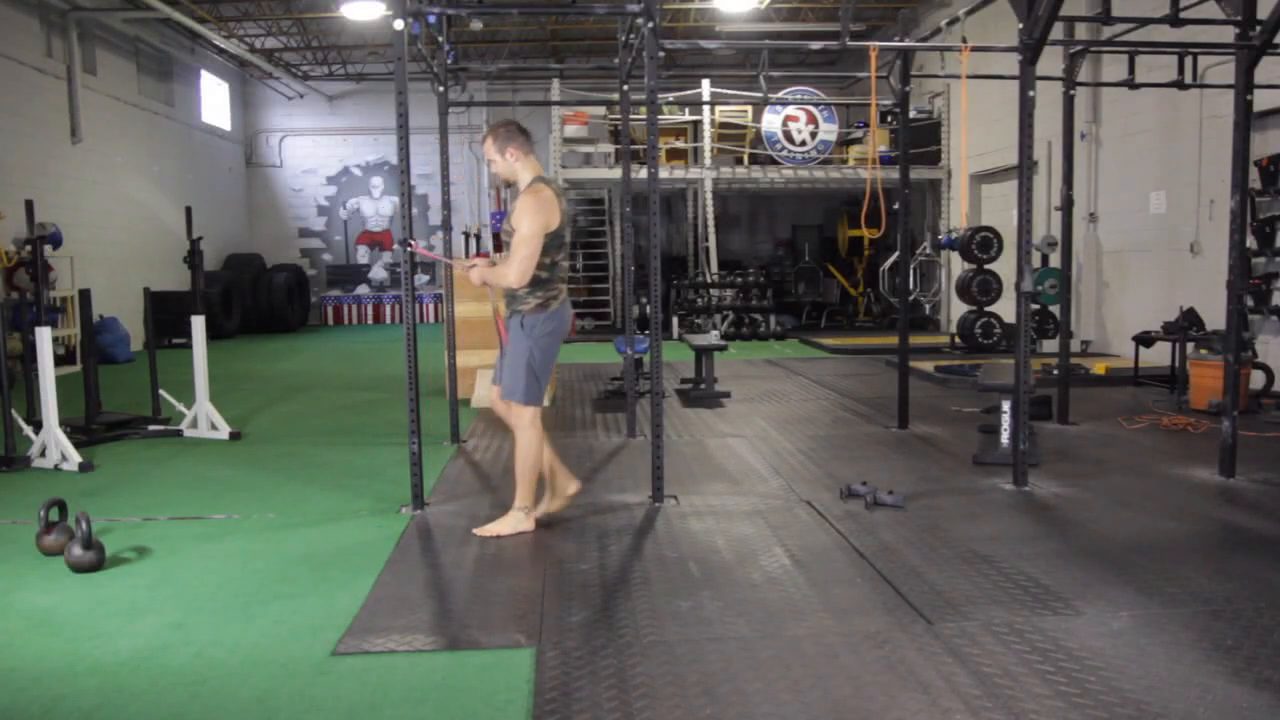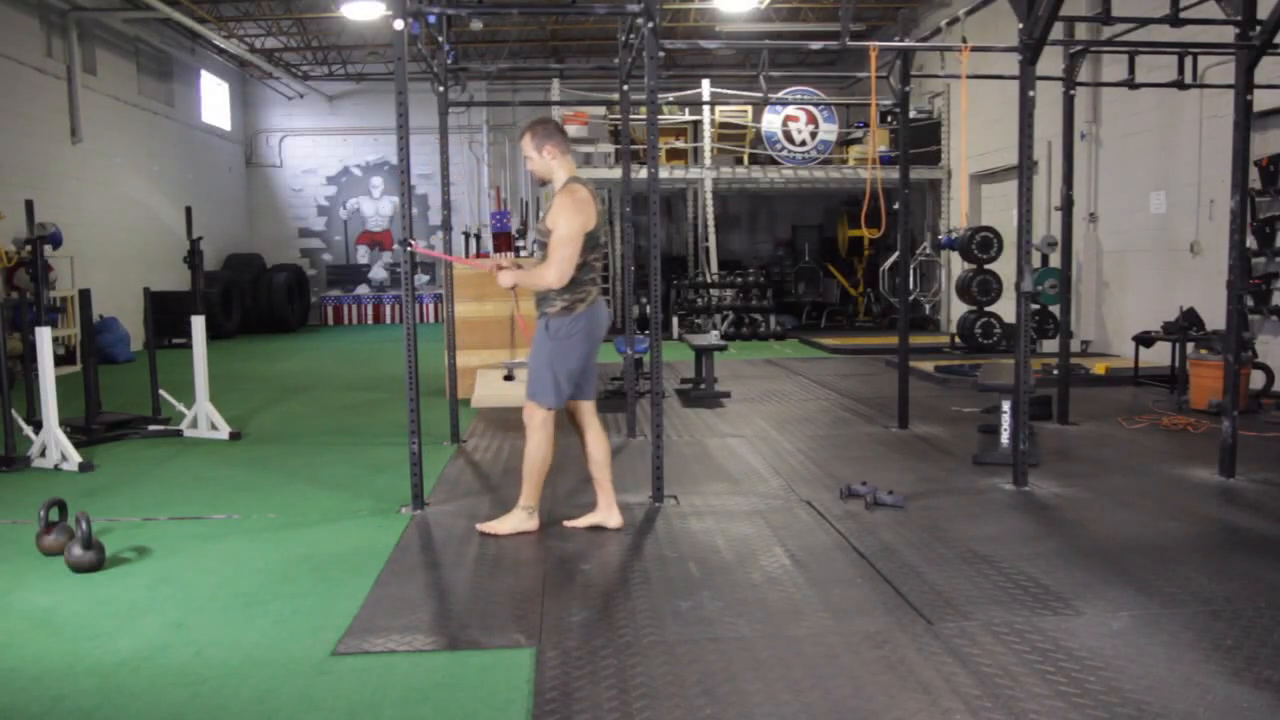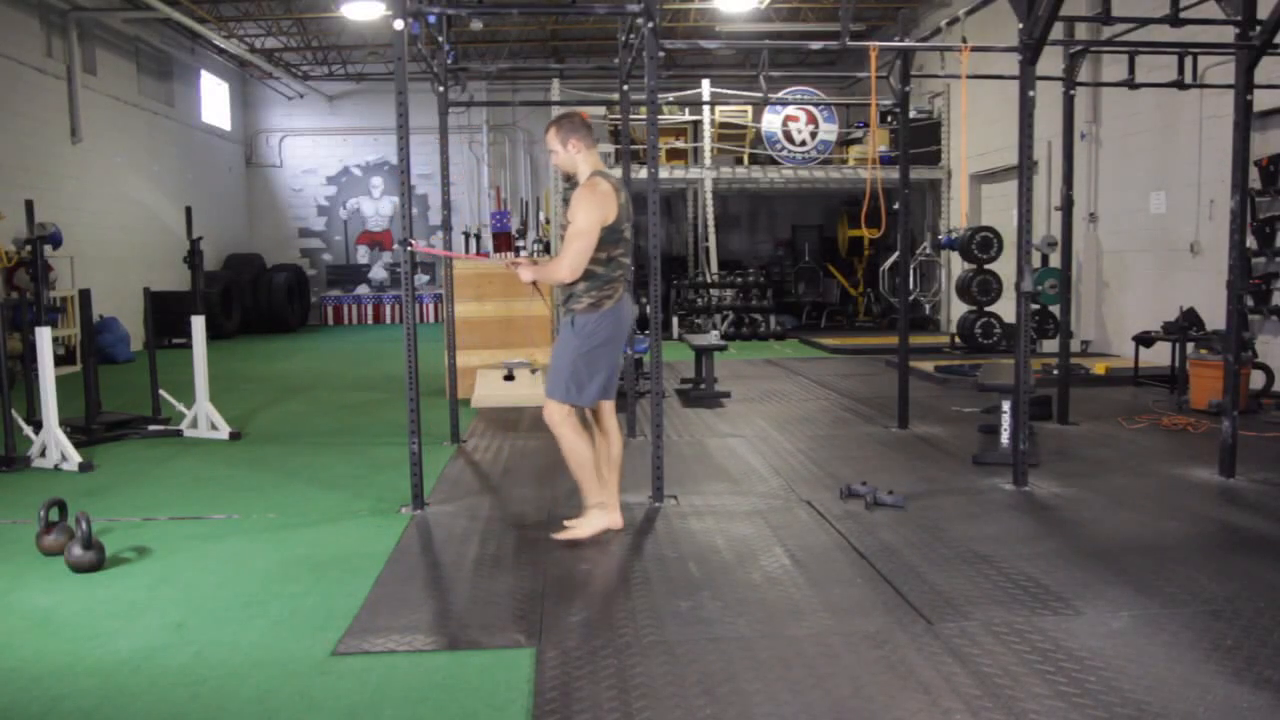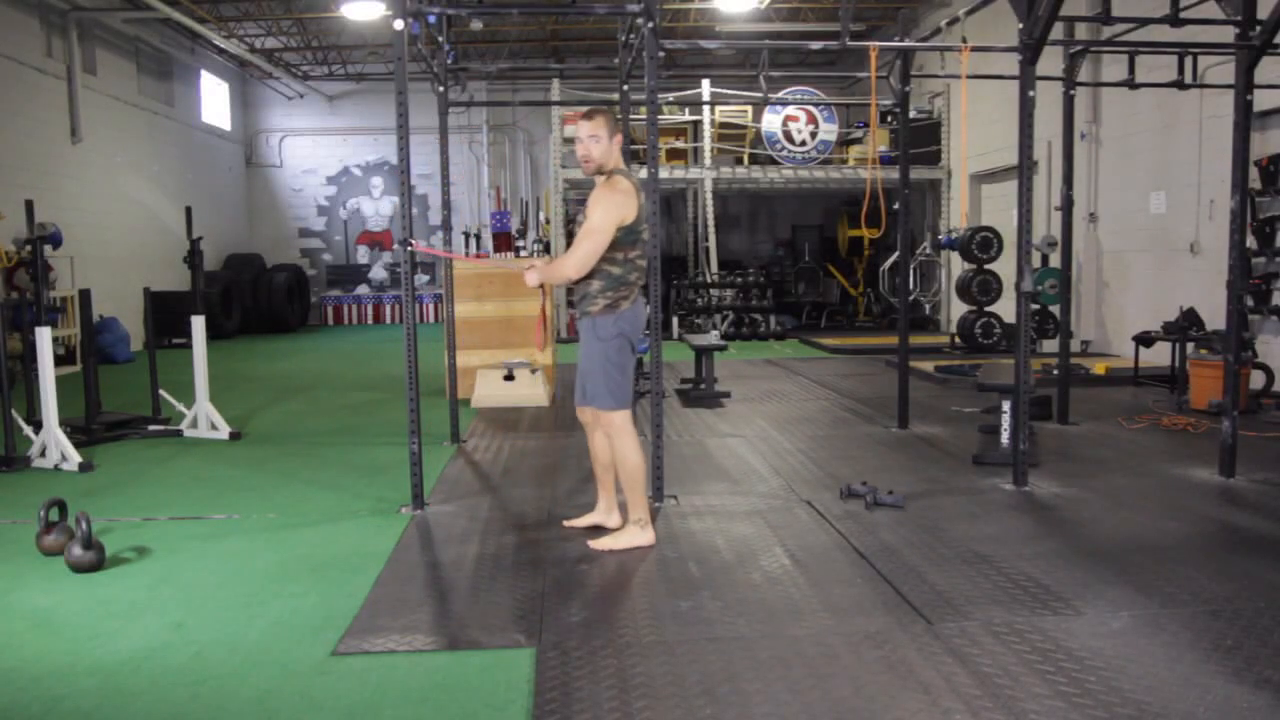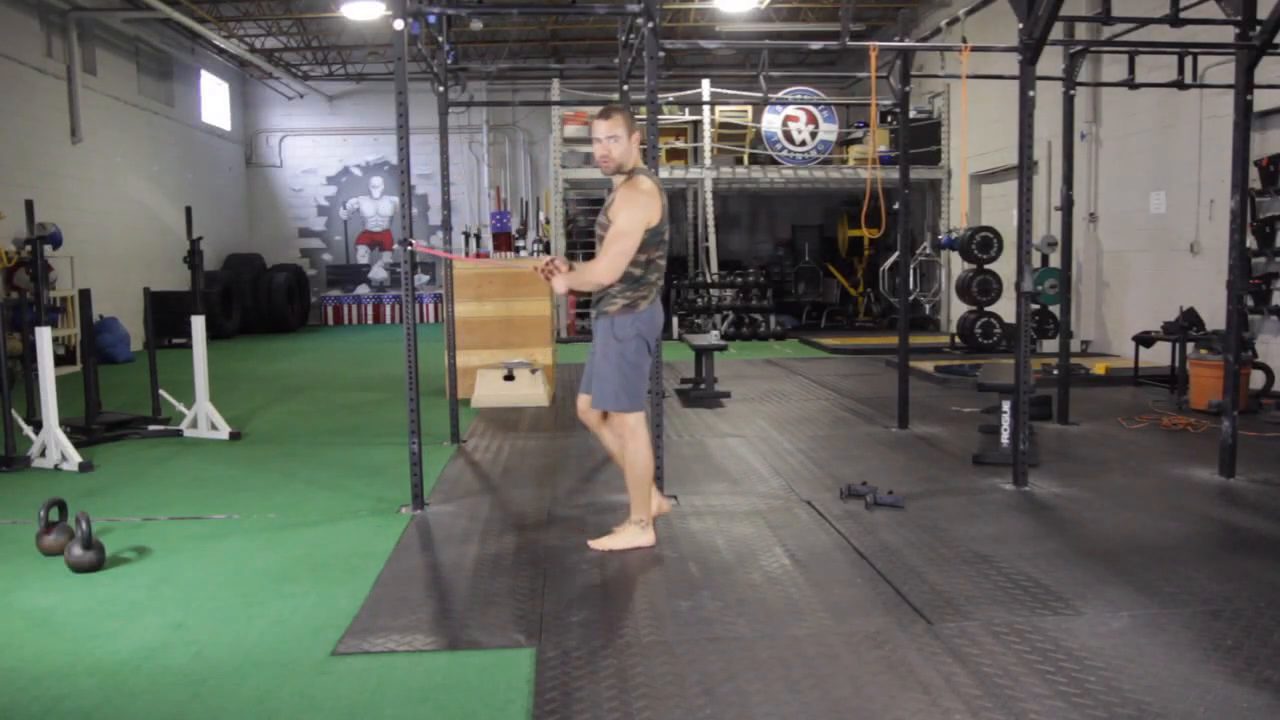
dt=0.3s
person 1, frame 1
left shoulder: (534, 200)
right shoulder: (543, 192)
left elbow: (518, 275)
left wrist: (484, 274)
right wrist: (492, 265)
left hip: (536, 317)
right hip: (536, 314)
left knee: (520, 411)
right knee: (503, 403)
left ankle: (521, 513)
right ankle: (558, 480)
person 1, frame 2
left shoulder: (570, 199)
right shoulder: (579, 192)
left elbow: (556, 276)
left wrist: (515, 278)
right wrist: (521, 268)
left hip: (568, 319)
right hip: (580, 314)
left knee: (537, 416)
right knee: (584, 413)
left ankle: (526, 512)
right ankle: (607, 508)
person 1, frame 3
left shoulder: (590, 193)
right shoulder: (608, 187)
left elbow: (569, 269)
left wrist: (533, 273)
right wrist: (541, 266)
left hip: (594, 316)
right hip: (609, 310)
left knee: (558, 411)
right knee: (601, 411)
left ankle: (600, 507)
right ankle: (605, 505)
person 1, frame 4
left shoulder: (611, 191)
right shoulder: (622, 187)
left elbow: (575, 266)
left wrist: (540, 276)
right wrist: (551, 267)
left hip: (609, 317)
right hip: (611, 313)
left knee: (614, 421)
right knee: (591, 415)
left ankle: (640, 525)
right ankle: (606, 508)
person 1, frame 5
left shoulder: (636, 192)
right shoulder: (628, 189)
left elbow: (607, 271)
left wrist: (566, 281)
right wrist: (571, 267)
left hip: (627, 319)
right hip: (618, 317)
left knee: (627, 421)
right knee: (590, 410)
left ankle: (638, 526)
right ankle: (648, 496)
